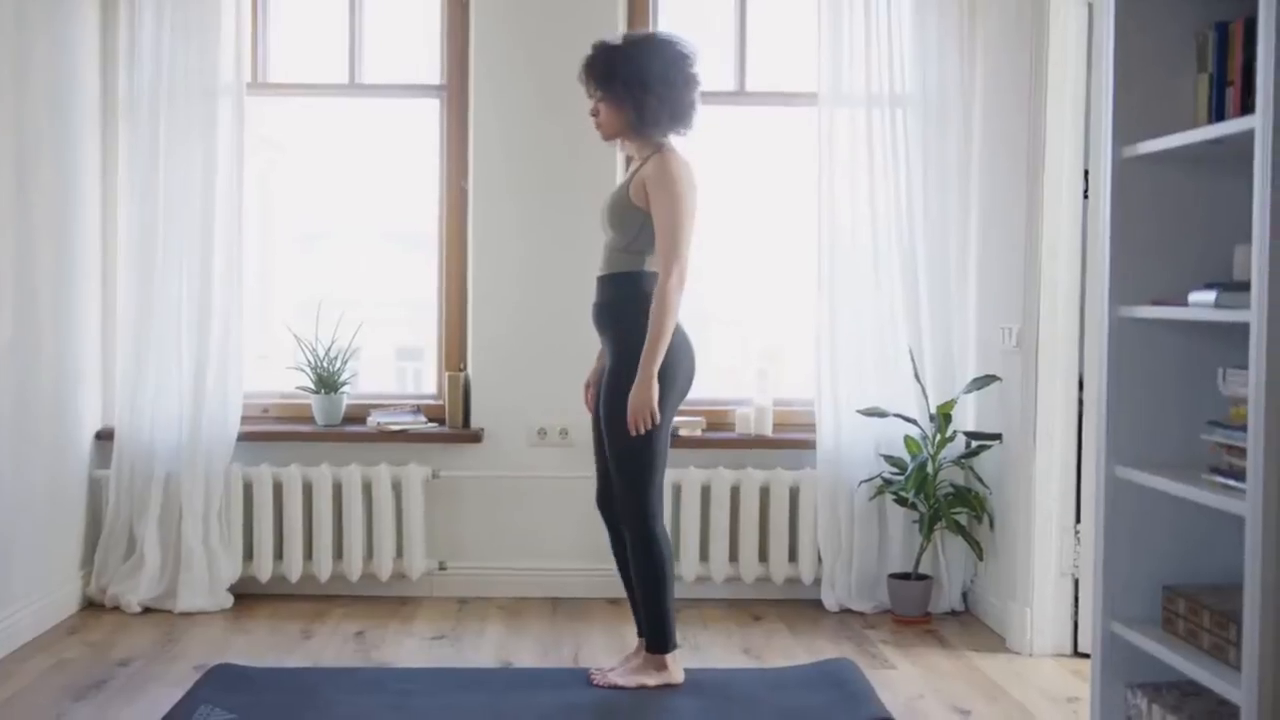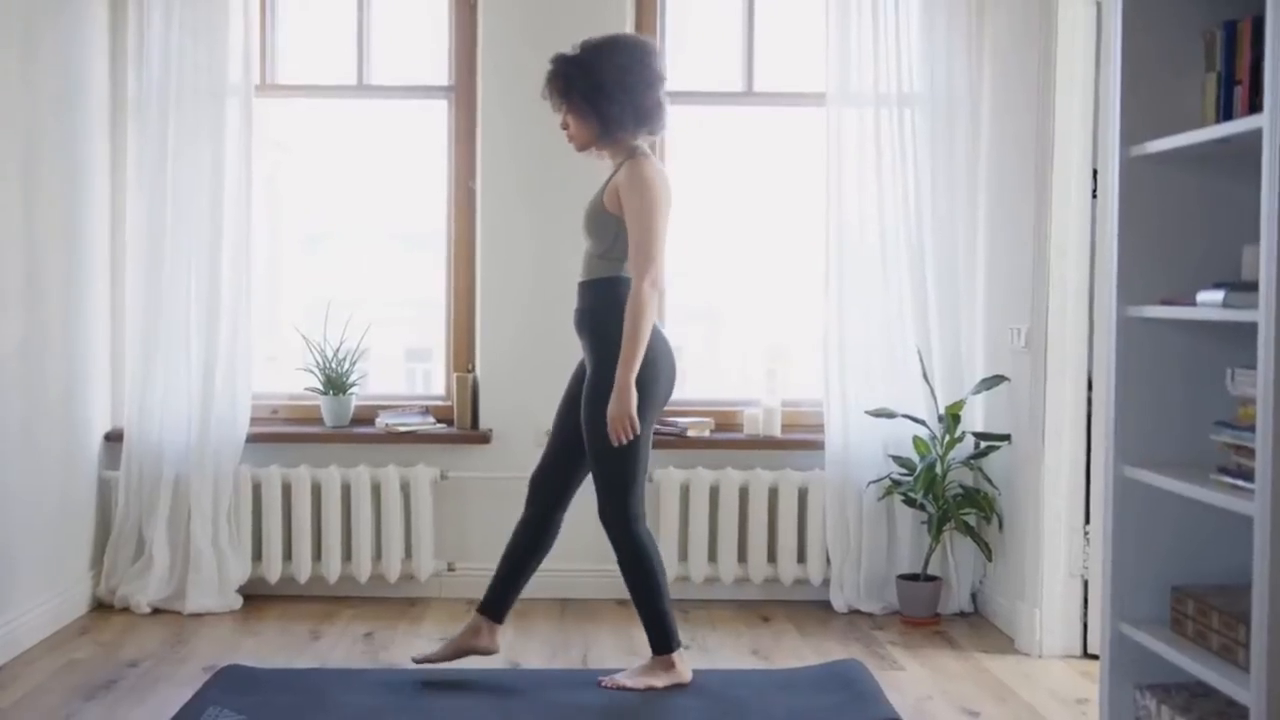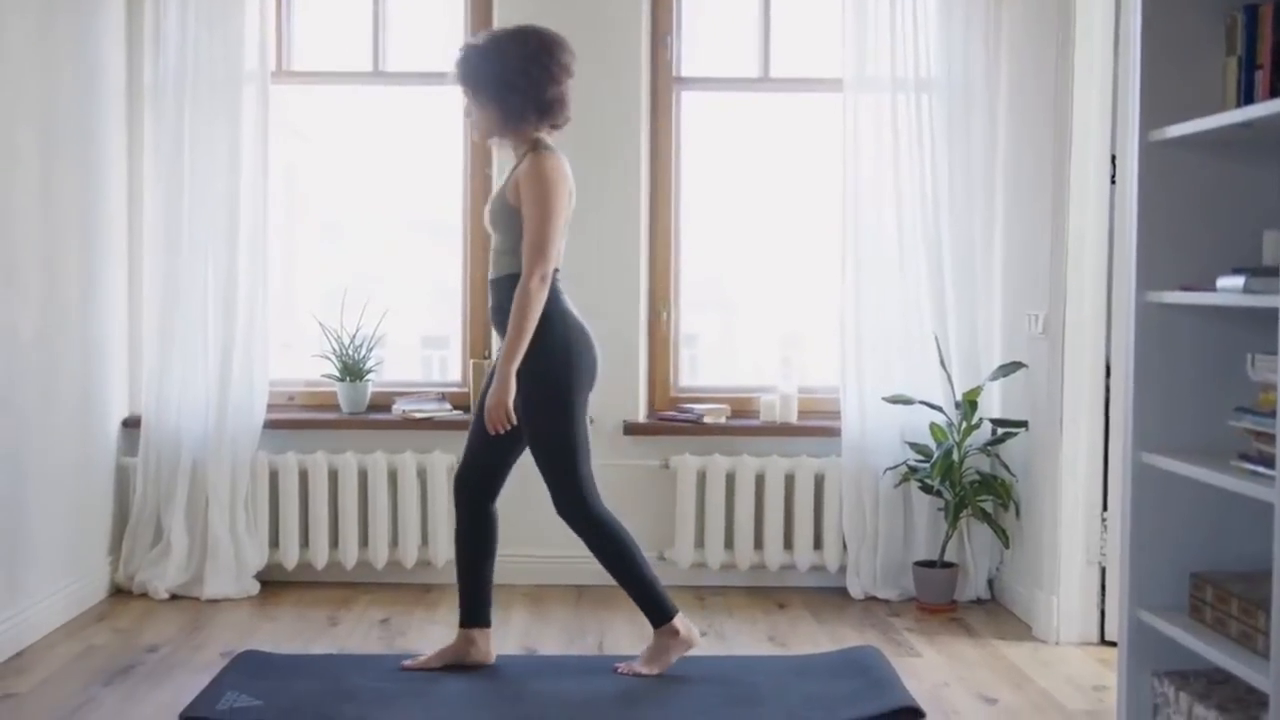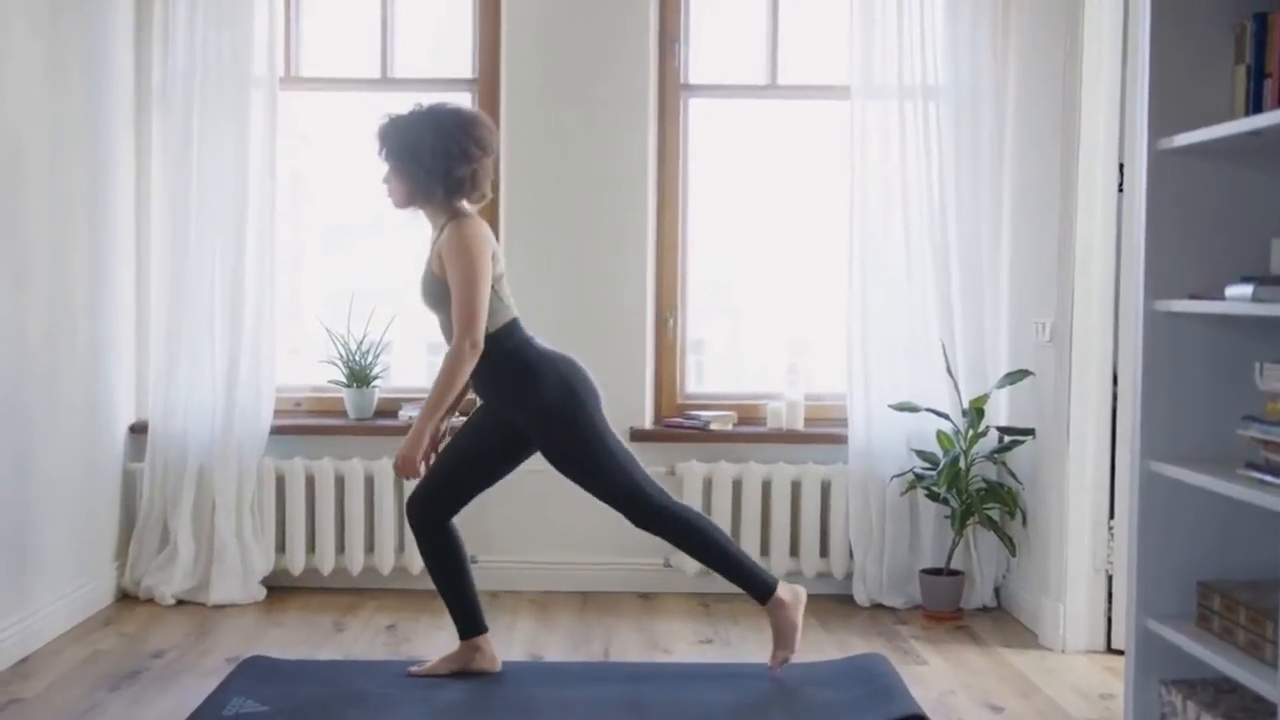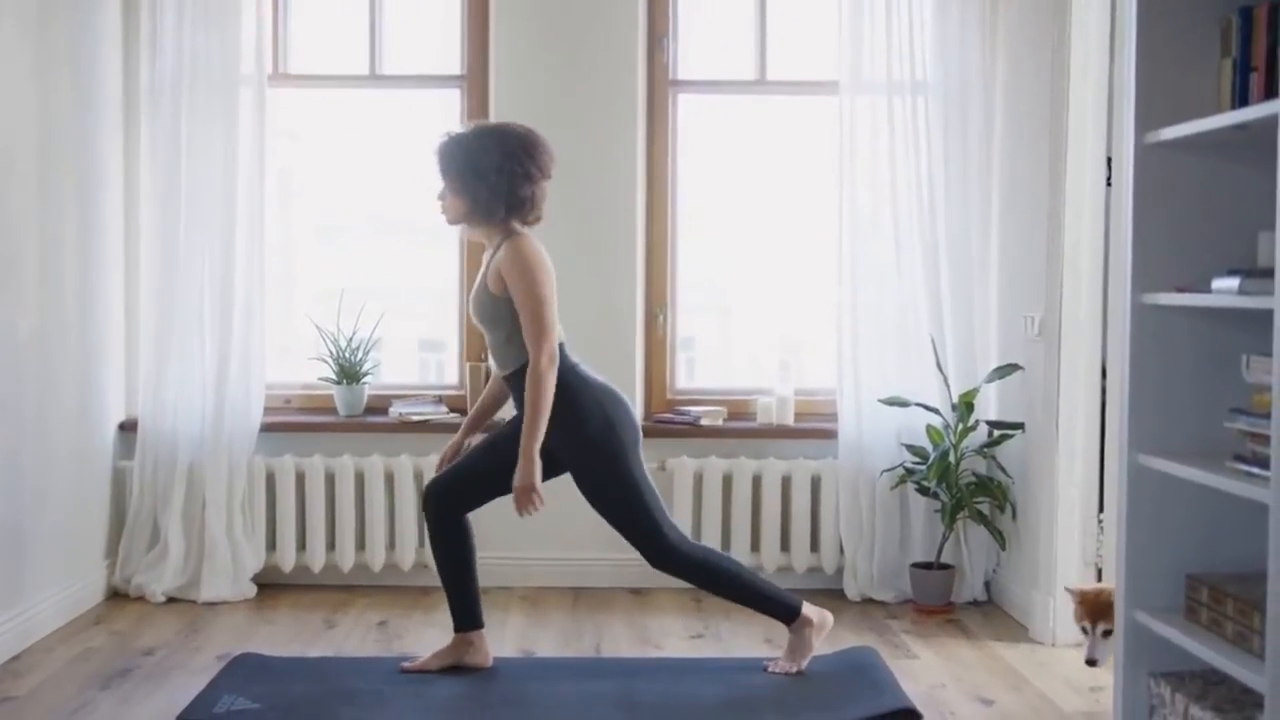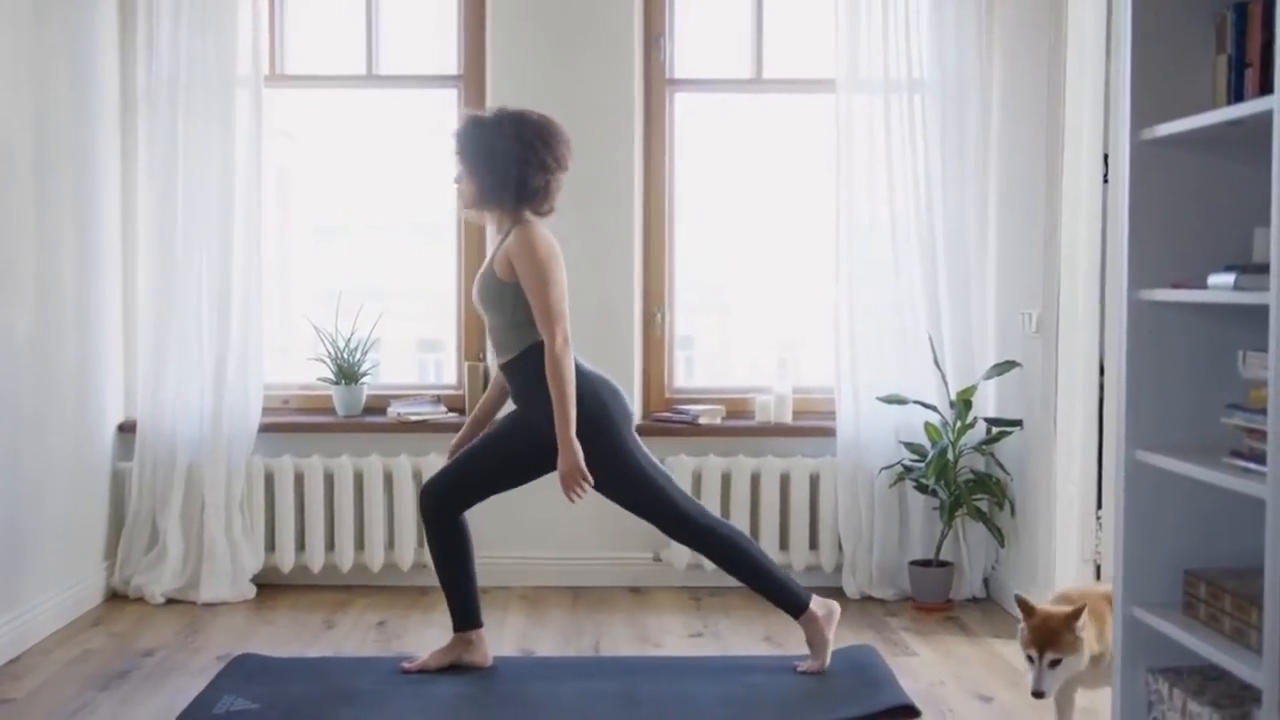
dt=0.5s
person 1, frame 1
left shoulder: (666, 167)
right shoulder: (640, 167)
left elbow: (670, 276)
left wrist: (648, 373)
right wrist: (603, 363)
left hip: (649, 353)
right hip: (627, 350)
left knee: (636, 507)
right knee: (617, 504)
left ankle: (661, 657)
right ankle: (649, 640)
person 1, frame 2
left shoulder: (641, 173)
right shoulder: (623, 172)
left elbow: (646, 283)
left wrist: (626, 383)
left hip: (625, 361)
right hip: (603, 357)
left knee: (621, 512)
right knee: (546, 492)
left ankle: (669, 659)
right ankle: (485, 626)
person 1, frame 3
left shoulder: (543, 167)
right shoulder: (524, 163)
left elbow: (536, 275)
left wrist: (505, 373)
left hip: (549, 352)
right hip: (531, 349)
left knee: (575, 501)
right knee: (472, 488)
left ankle: (671, 627)
right ankle: (473, 638)
person 1, frame 4
left shoulder: (464, 235)
right shoulder: (449, 232)
left elbow: (468, 345)
left wrist: (421, 431)
right wrist: (436, 426)
left hip: (549, 395)
right hip: (515, 400)
left knee: (647, 506)
right knee: (425, 507)
left ankle: (776, 596)
right ankle: (475, 646)
person 1, frame 5
left shoulder: (520, 253)
right shoulder: (498, 253)
left elbow: (544, 358)
right elbow: (512, 363)
left wrist: (529, 460)
right wrist: (465, 435)
left hip: (587, 419)
right hip: (557, 417)
left knee: (663, 548)
right knee: (442, 498)
left ankle: (804, 619)
right ankle: (468, 641)
person 1, frame 6
left shoulder: (528, 240)
right shoulder: (507, 243)
left elbow: (557, 343)
left wrist: (568, 443)
right wrist: (472, 429)
left hip: (582, 410)
right hip: (542, 410)
left knee: (681, 518)
right knee: (439, 497)
left ankle: (811, 611)
right ankle: (468, 641)
